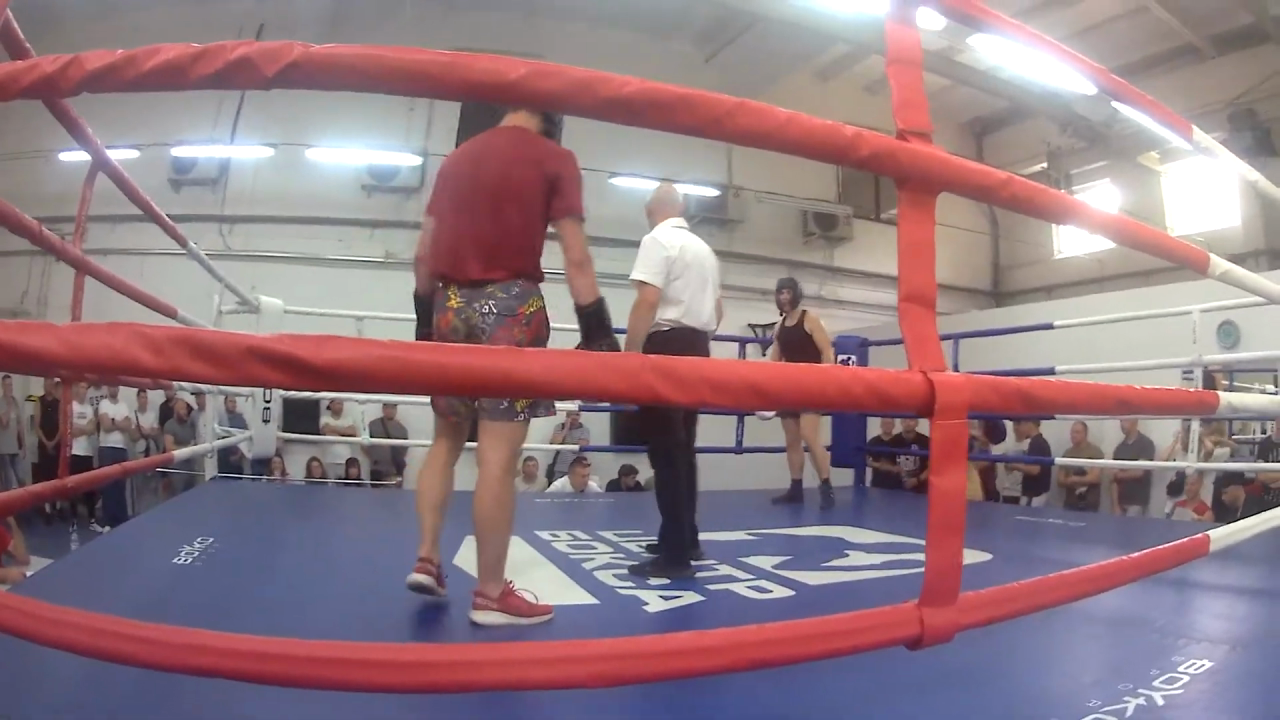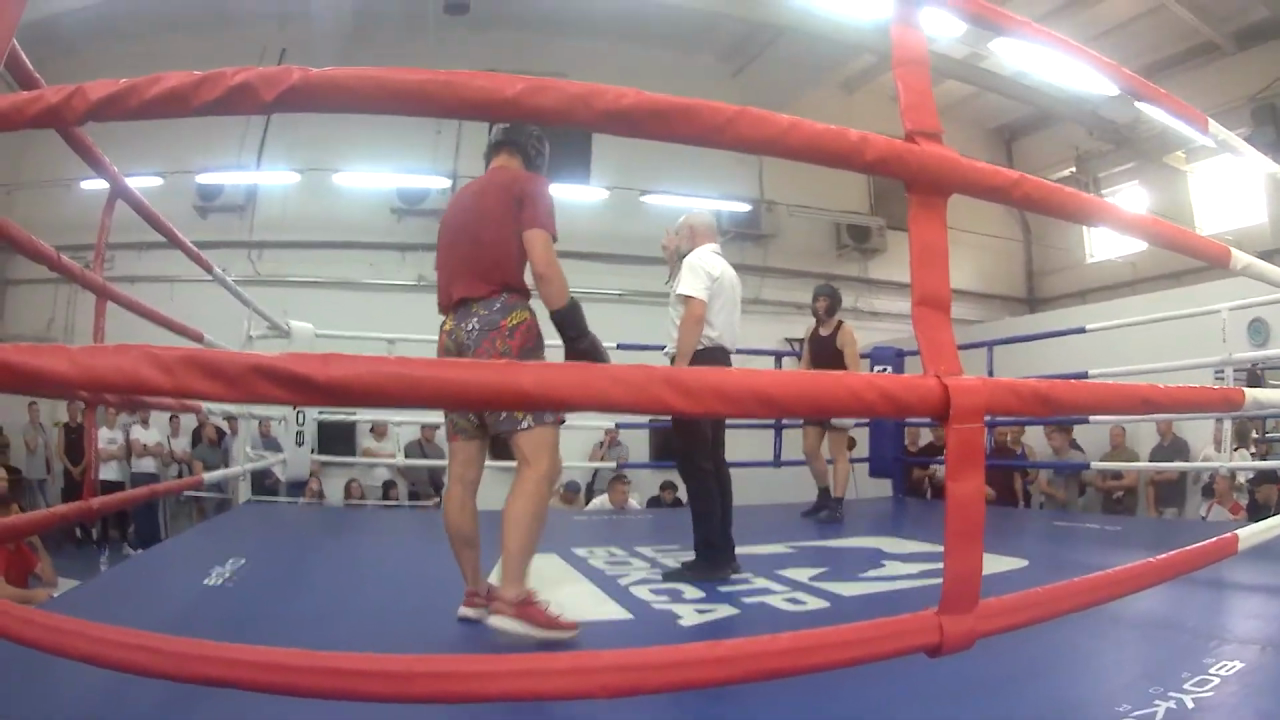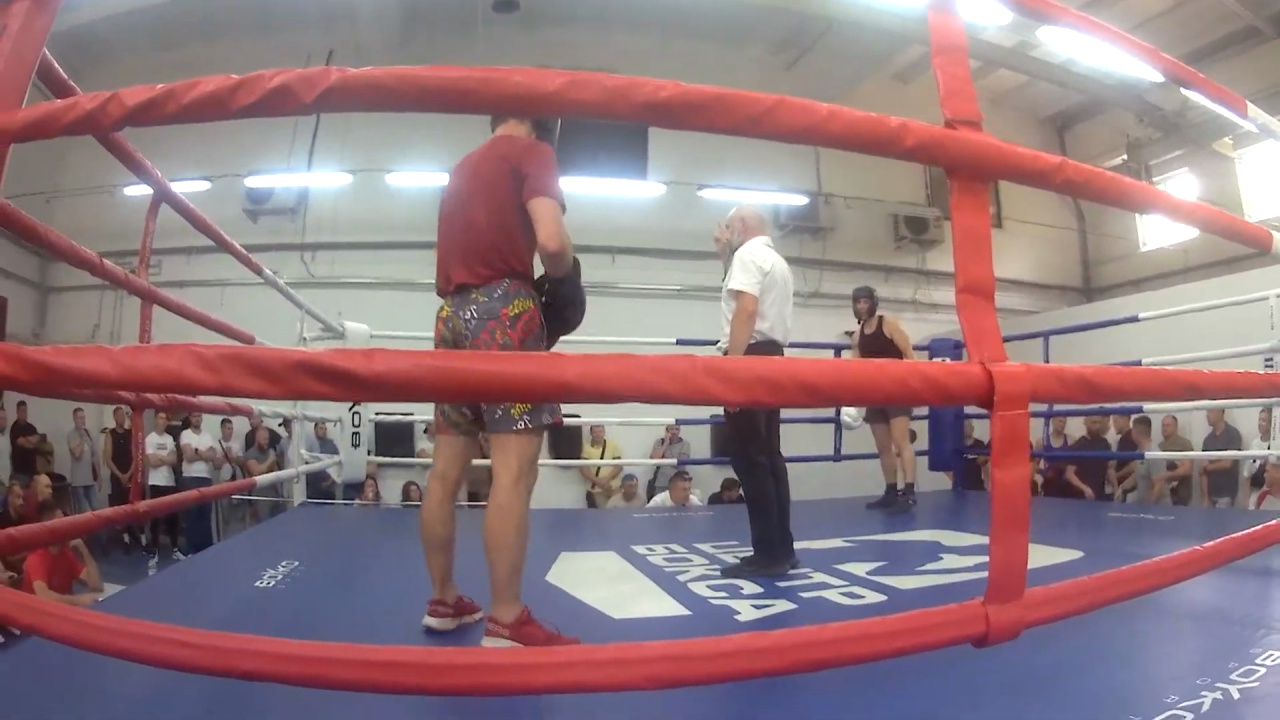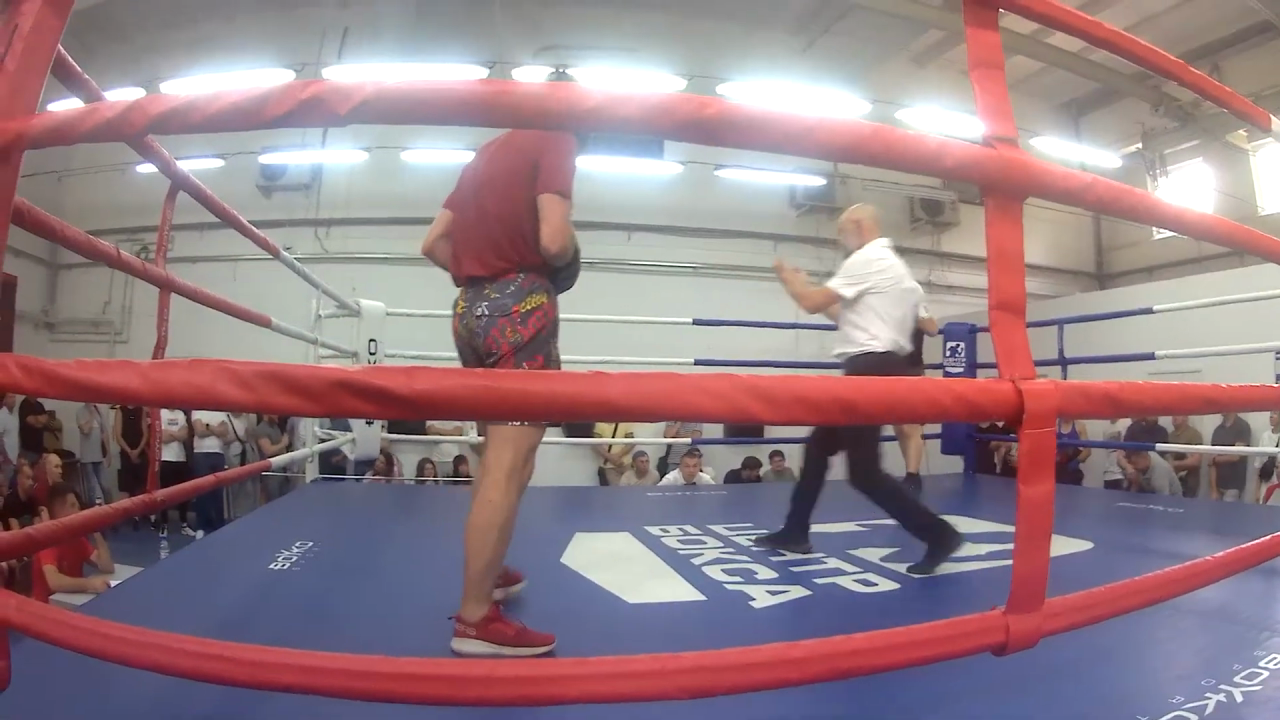
dt=1s
person 1, frame 1
left shoulder: (456, 158)
right shoulder: (554, 158)
left elbow: (424, 253)
right elbow: (576, 259)
left wrist: (426, 316)
right wrist: (598, 331)
left hip: (453, 305)
right hip: (512, 307)
left knee: (446, 440)
right knee: (497, 459)
left ankle: (427, 559)
right ankle: (490, 593)
person 1, frame 2
left shoulder: (458, 201)
right shoulder: (528, 185)
right elbow: (542, 267)
right wrist: (577, 333)
left hip: (453, 331)
right hip: (503, 322)
left knee: (463, 473)
right knee: (538, 461)
left ankle: (476, 590)
right ankle: (513, 596)
person 1, frame 3
left shoulder: (464, 168)
right shoulder: (532, 151)
right elbow: (552, 242)
right wrist: (564, 279)
left hip: (452, 315)
right hip: (503, 311)
left knee: (446, 472)
right knee: (514, 473)
left ankle: (443, 600)
right ankle: (506, 619)
person 1, frame 4
left shoulder: (486, 152)
right shoulder: (554, 140)
left elbow: (432, 243)
right elbow: (556, 242)
right wrist: (566, 259)
left hip: (470, 308)
right hip: (521, 306)
left knee: (498, 457)
right knee: (507, 469)
left ankle: (492, 574)
right ankle: (475, 619)
person 2, frame 1
left shoulder: (656, 241)
right shoulder: (704, 248)
left elbow: (647, 302)
right elbow: (717, 309)
left wrist: (628, 357)
left hip: (667, 347)
right hip: (697, 348)
left knee: (666, 452)
right knee: (682, 448)
left ankle: (675, 553)
right ankle: (684, 538)
person 2, frame 2
left shoulder: (696, 260)
right shoulder: (725, 268)
left elbow: (694, 315)
left wrist: (677, 370)
right wrist: (674, 263)
left hip: (698, 364)
right hip: (718, 363)
left knee: (694, 463)
right knee: (712, 460)
left ankle: (710, 558)
right ankle: (722, 553)
person 2, frame 3
left shoulder: (748, 254)
right shoulder: (777, 261)
left elbow: (745, 311)
right wrist: (726, 254)
left hip: (750, 359)
right hip: (771, 358)
left knee: (749, 459)
right knee: (768, 457)
left ankle: (768, 553)
right ankle: (780, 548)
person 2, frame 4
left shoulder: (867, 261)
right shoulder: (893, 268)
left elbow: (813, 302)
left wrist: (787, 278)
right wrist: (806, 284)
left hip: (872, 370)
right hip: (880, 368)
left knee: (863, 469)
right knee: (818, 446)
left ankle: (939, 536)
right ankle: (794, 533)
person 3, frame 1
left shoulder: (810, 319)
right shoulder: (779, 327)
left elbow: (827, 352)
right elbow: (775, 360)
left knee: (810, 437)
right knee: (792, 442)
left ankle: (826, 488)
right ankle: (796, 489)
person 3, frame 2
left shoulder: (845, 331)
right shoulder: (811, 332)
left elbow: (853, 369)
right elbow: (805, 366)
left knee: (838, 454)
right knee: (810, 450)
left ankle: (837, 506)
right ankle: (824, 495)
person 3, frame 3
left shoulder: (889, 324)
right shoulder: (857, 336)
left elbow: (908, 353)
left knee: (901, 441)
right knee: (883, 447)
left ankle: (909, 492)
right ankle: (891, 493)
person 3, frame 4
left shoulder: (914, 314)
left elbow: (932, 329)
left wrist: (919, 307)
left hip: (912, 373)
left knee: (910, 428)
right knee: (900, 430)
left ankle: (912, 481)
right ankle: (913, 478)
